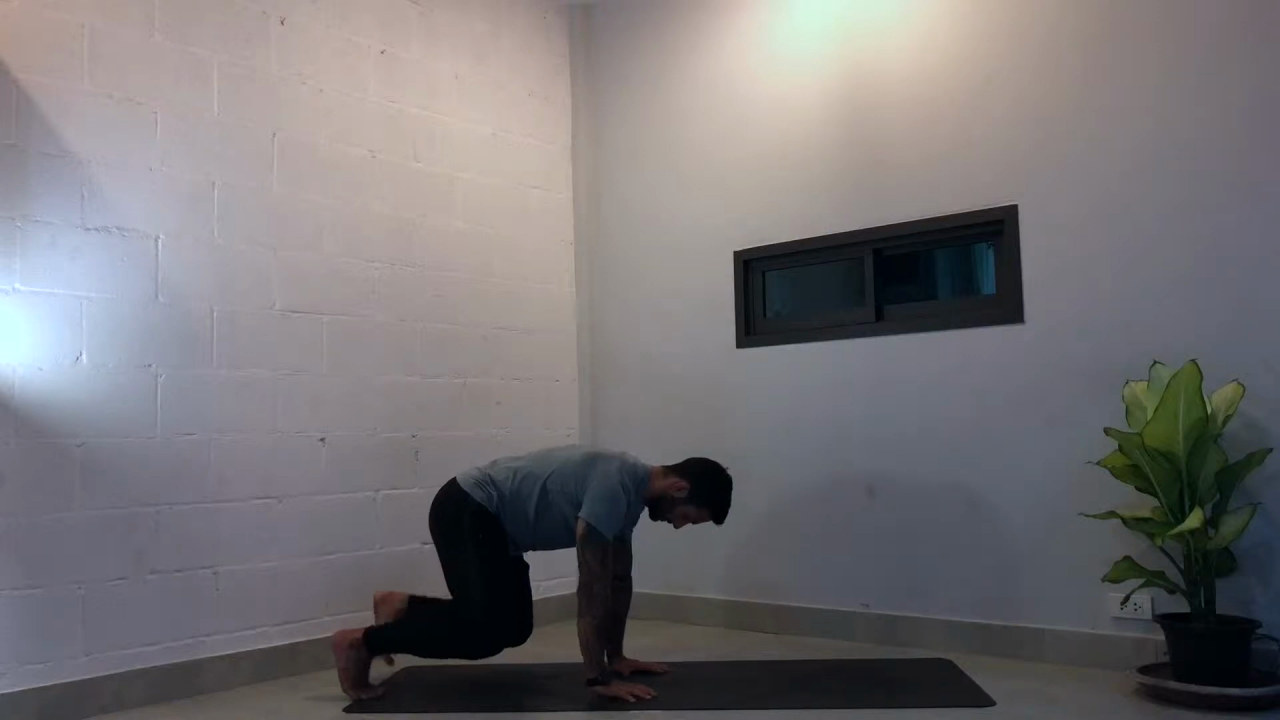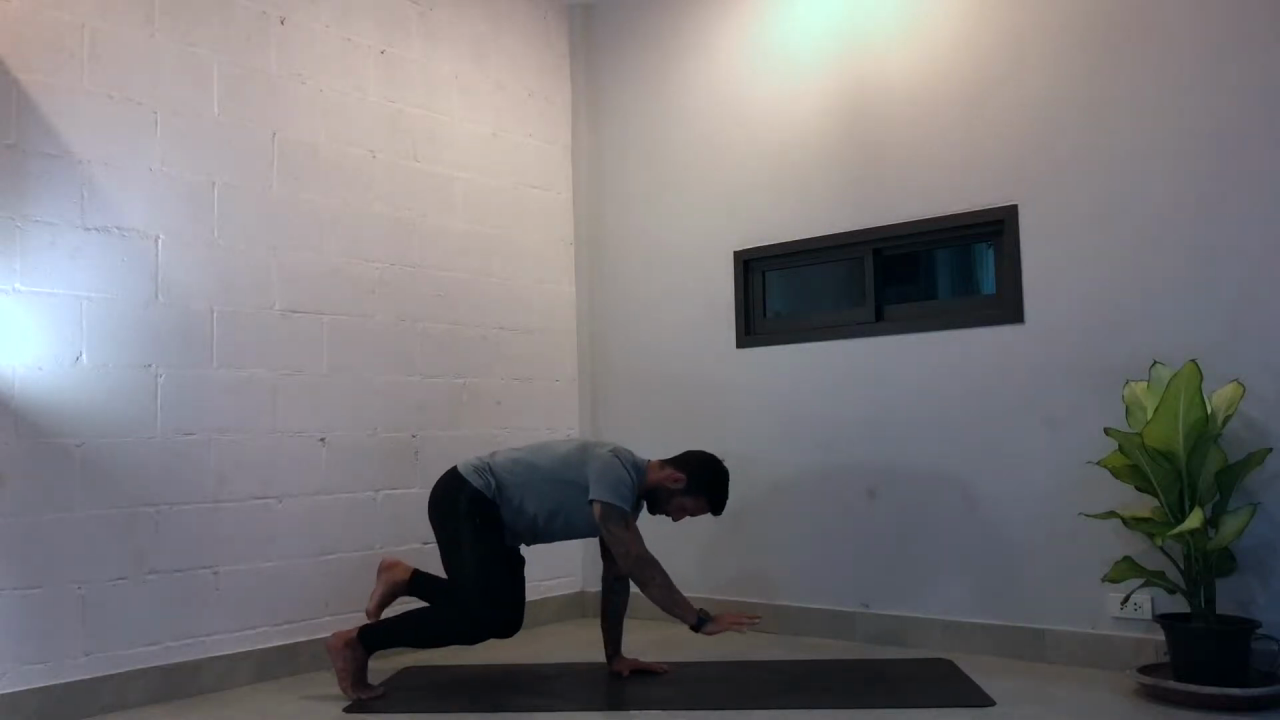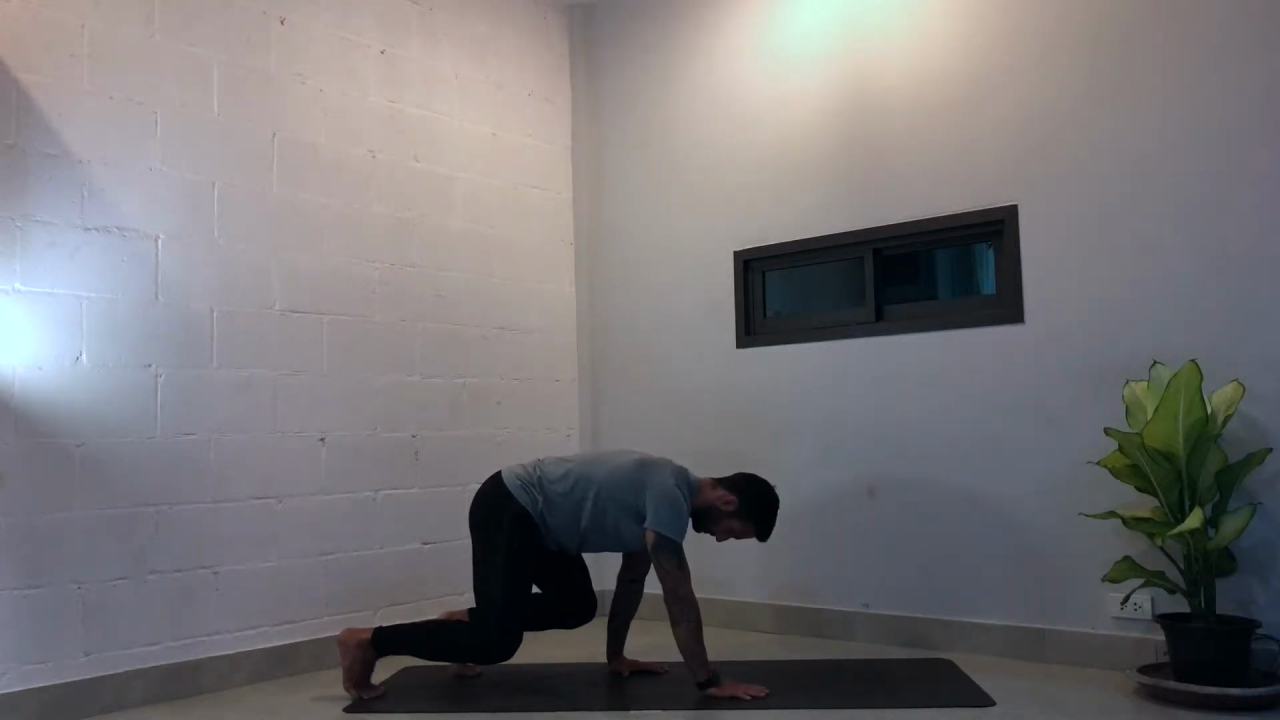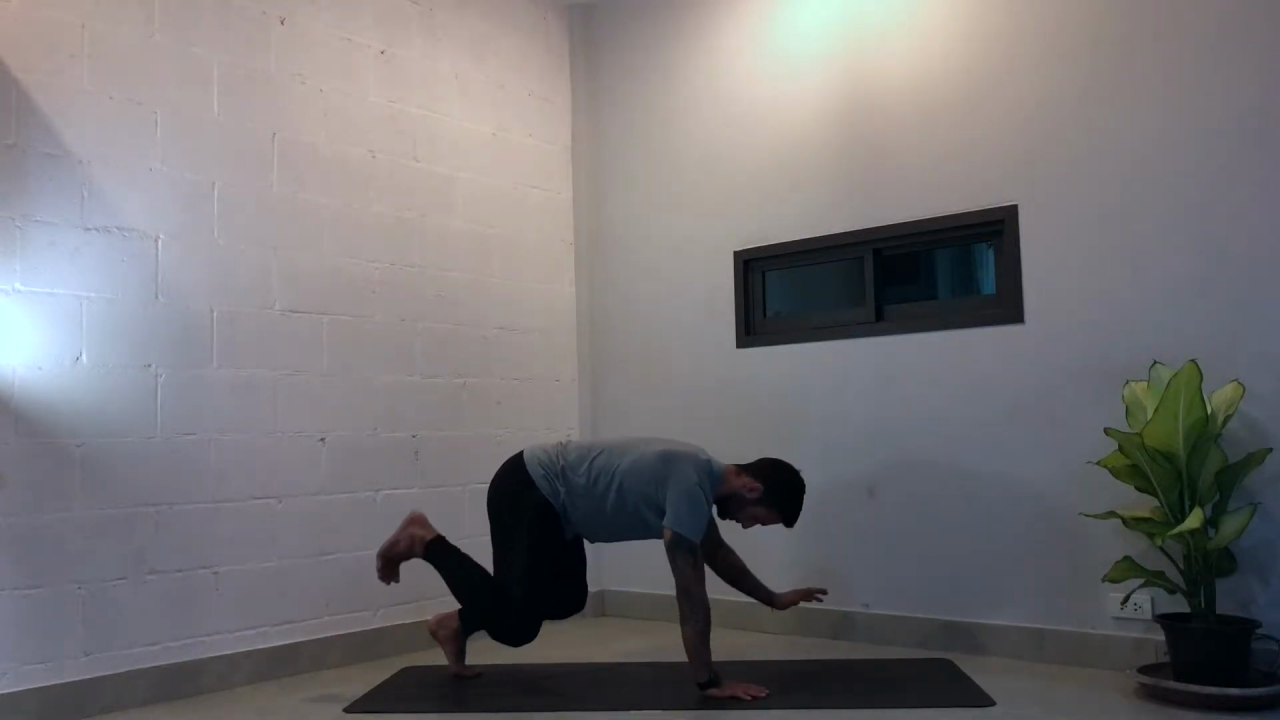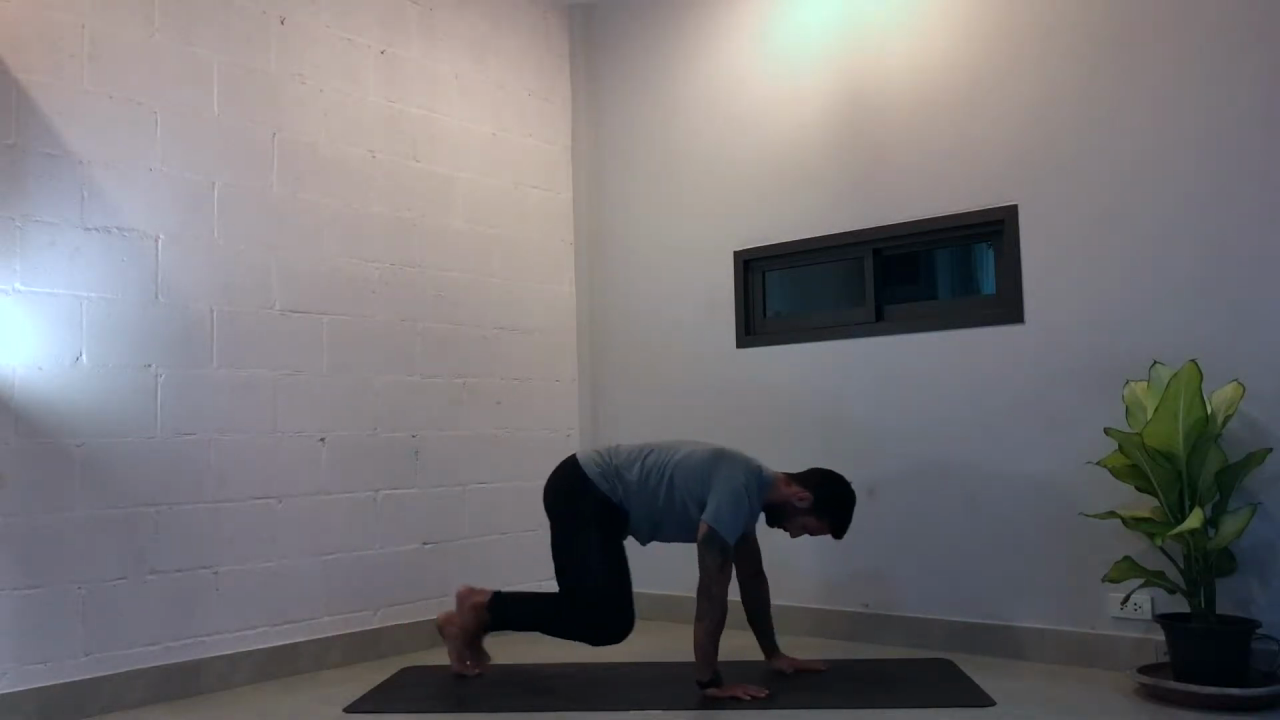
dt=1s
person 1, frame 1
left shoulder: (630, 490)
right shoulder: (615, 485)
left elbow: (619, 579)
right elbow: (593, 586)
left wrist: (615, 656)
right wrist: (597, 676)
left hip: (492, 521)
right hip: (466, 511)
left knee: (514, 629)
right knee: (487, 634)
left ankle: (401, 608)
right ankle: (362, 643)
person 1, frame 2
left shoulder: (627, 490)
right shoulder: (614, 471)
left elbow: (616, 576)
right elbow: (636, 564)
left wrist: (615, 655)
right wrist: (699, 620)
left hip: (495, 516)
right hip: (466, 498)
left knee: (504, 620)
right knee: (483, 617)
left ankle: (403, 578)
right ankle: (355, 643)
person 1, frame 3
left shoulder: (667, 493)
right shoulder: (670, 496)
left elbow: (632, 578)
right elbow: (679, 597)
left wrist: (615, 655)
right wrist: (708, 681)
left hip: (533, 518)
right hip: (508, 509)
left knee: (578, 606)
right knee: (497, 643)
left ankle: (466, 621)
right ankle: (369, 642)
person 1, frame 4
left shoulder: (700, 476)
right shoulder: (691, 486)
left elbow: (716, 552)
right elbow: (691, 592)
left wrist: (774, 599)
right wrist: (708, 680)
left hip: (548, 495)
right hip: (527, 491)
left knee: (567, 600)
right knee: (515, 625)
left ankle: (455, 624)
right ankle: (425, 540)
person 1, frame 5
left shoulder: (749, 488)
right shoulder: (738, 489)
left elbow: (751, 576)
right elbow: (713, 590)
left wrist: (773, 653)
right wrist: (708, 679)
left hip: (595, 494)
right hip: (582, 491)
left knee: (585, 607)
right knee: (609, 621)
left ankle: (466, 622)
right ankle: (483, 606)
